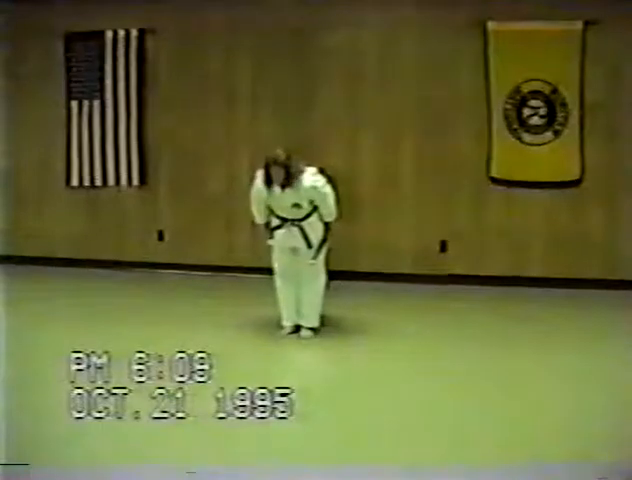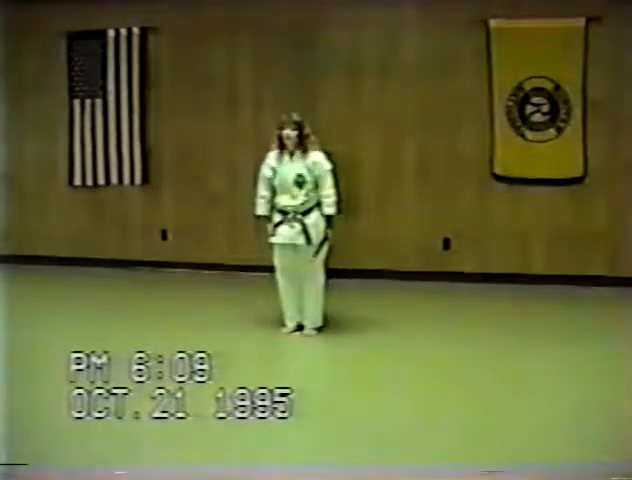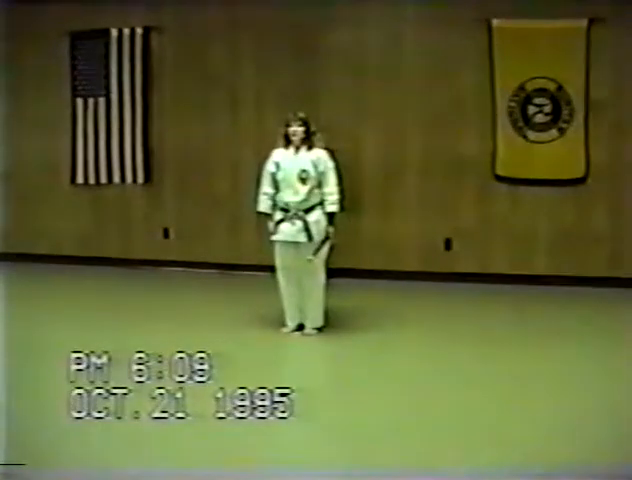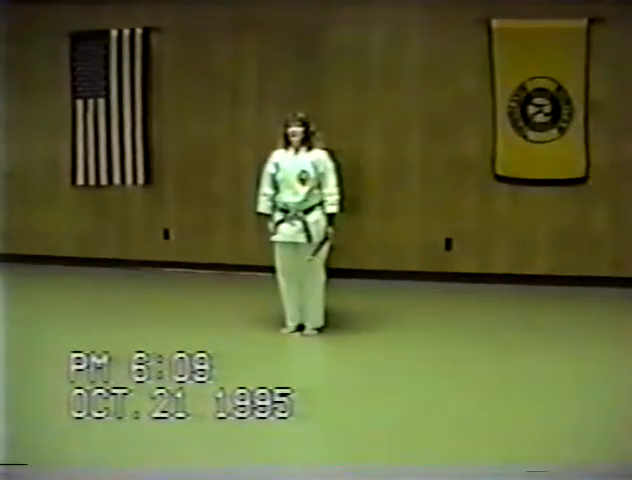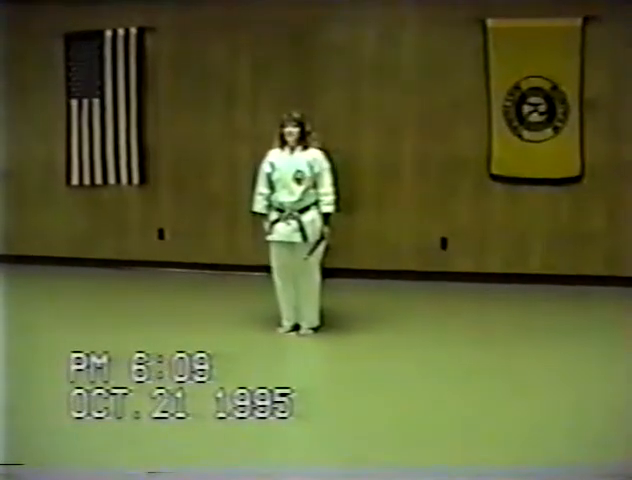
dt=0.7s
person 1, frame 1
left shoulder: (309, 183)
right shoulder: (261, 185)
left elbow: (327, 202)
right elbow: (258, 206)
left wrist: (327, 226)
right wrist: (266, 227)
left hip: (310, 227)
right hip: (282, 228)
left knee: (311, 273)
right knee: (283, 273)
left ankle: (309, 322)
right ankle: (290, 321)
person 1, frame 2
left shoulder: (316, 159)
right shoulder: (272, 159)
left elbow: (327, 192)
right elbow: (264, 192)
left wrist: (328, 223)
right wrist: (268, 221)
left hip: (311, 222)
right hip: (283, 222)
left knee: (312, 272)
right knee: (285, 272)
left ankle: (313, 321)
right ankle: (292, 320)
person 1, frame 3
left shoulder: (320, 156)
right shoulder: (277, 156)
left elbow: (330, 190)
right elbow: (267, 188)
left wrist: (330, 221)
right wrist: (270, 218)
left hip: (312, 221)
right hip: (285, 220)
left knee: (312, 271)
right knee: (286, 270)
left ankle: (313, 321)
right ankle: (293, 320)
person 1, frame 4
left shoulder: (319, 157)
right shoulder: (276, 157)
left elbow: (330, 191)
right elbow: (267, 190)
left wrist: (330, 222)
right wrist: (269, 218)
left hip: (312, 221)
right hip: (284, 221)
left knee: (312, 272)
right knee: (286, 272)
left ankle: (314, 321)
right ankle: (293, 320)
person 1, frame 5
left shoulder: (315, 156)
right shoulder: (272, 157)
left elbow: (326, 191)
right elbow: (263, 189)
left wrist: (326, 221)
right wrist: (265, 218)
left hip: (308, 221)
right hip: (280, 221)
left knee: (307, 272)
right knee: (282, 272)
left ankle: (309, 321)
right ankle: (289, 320)
